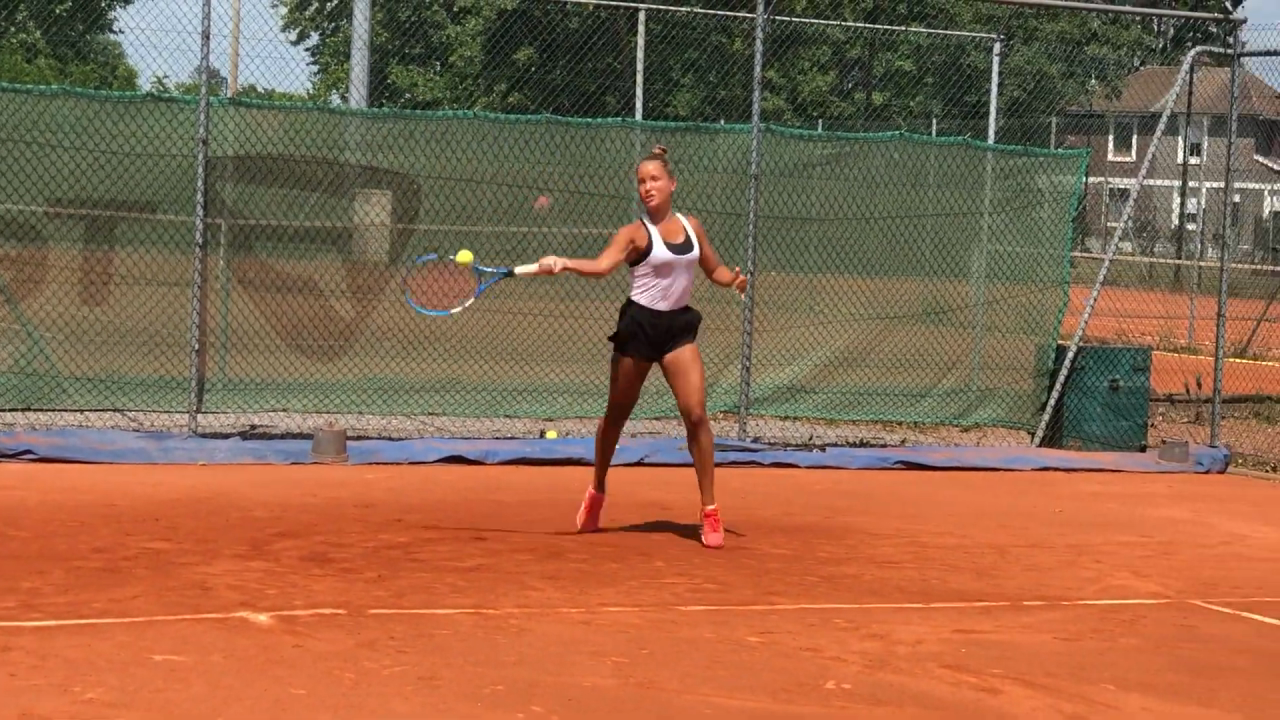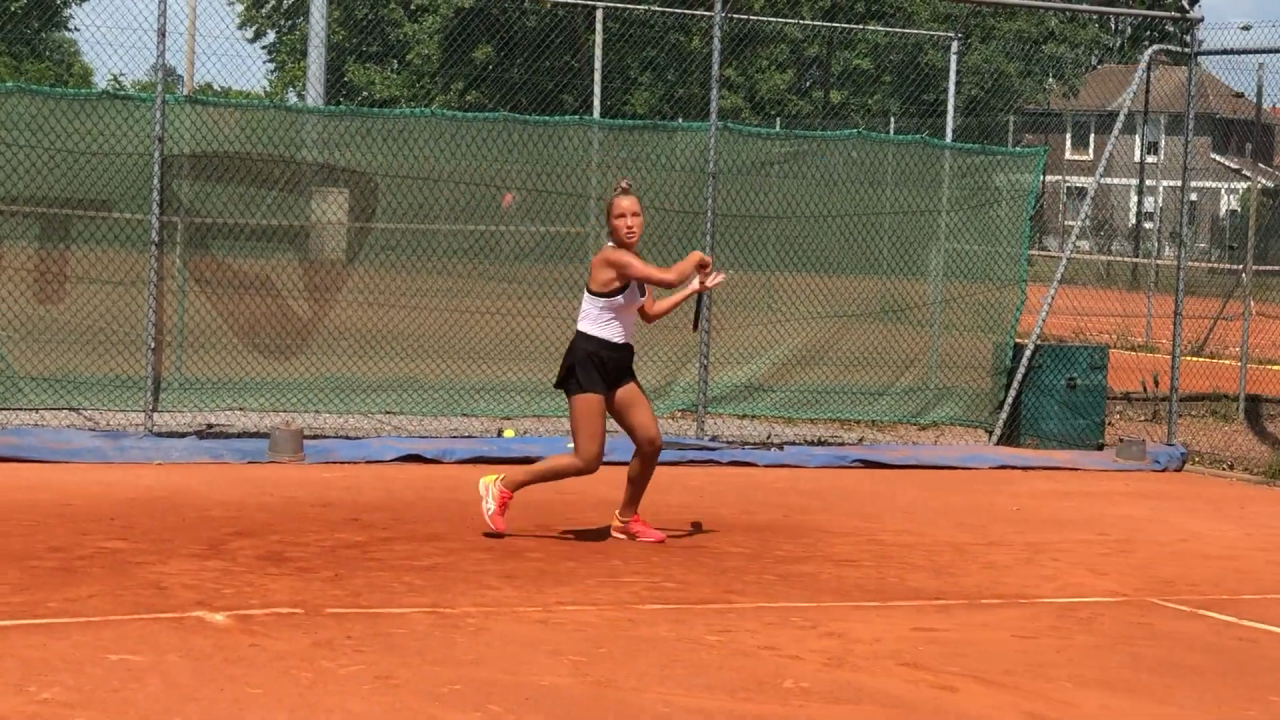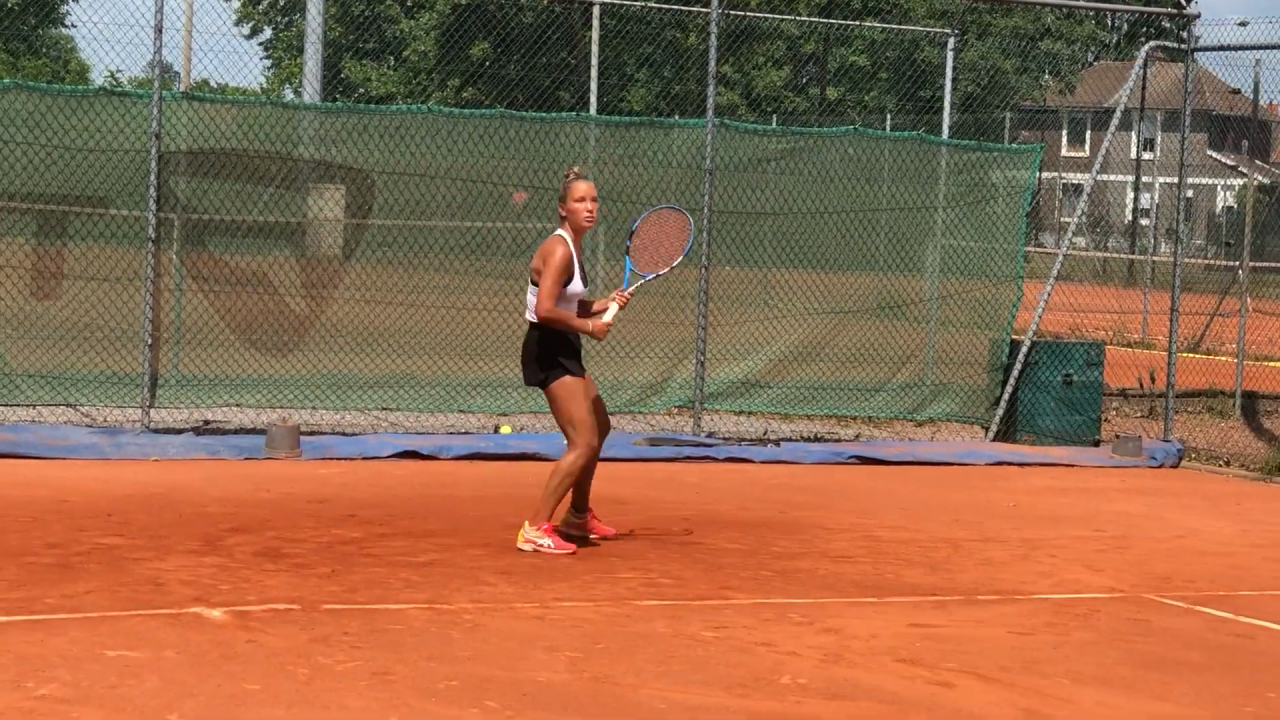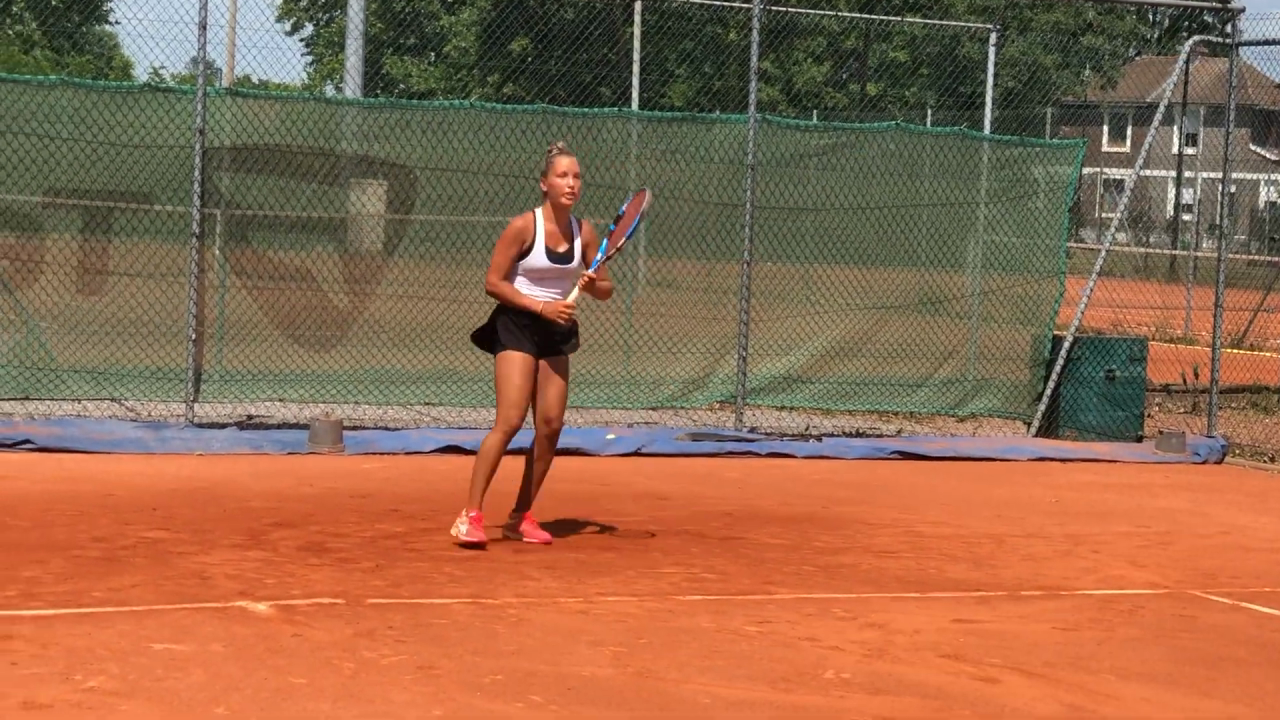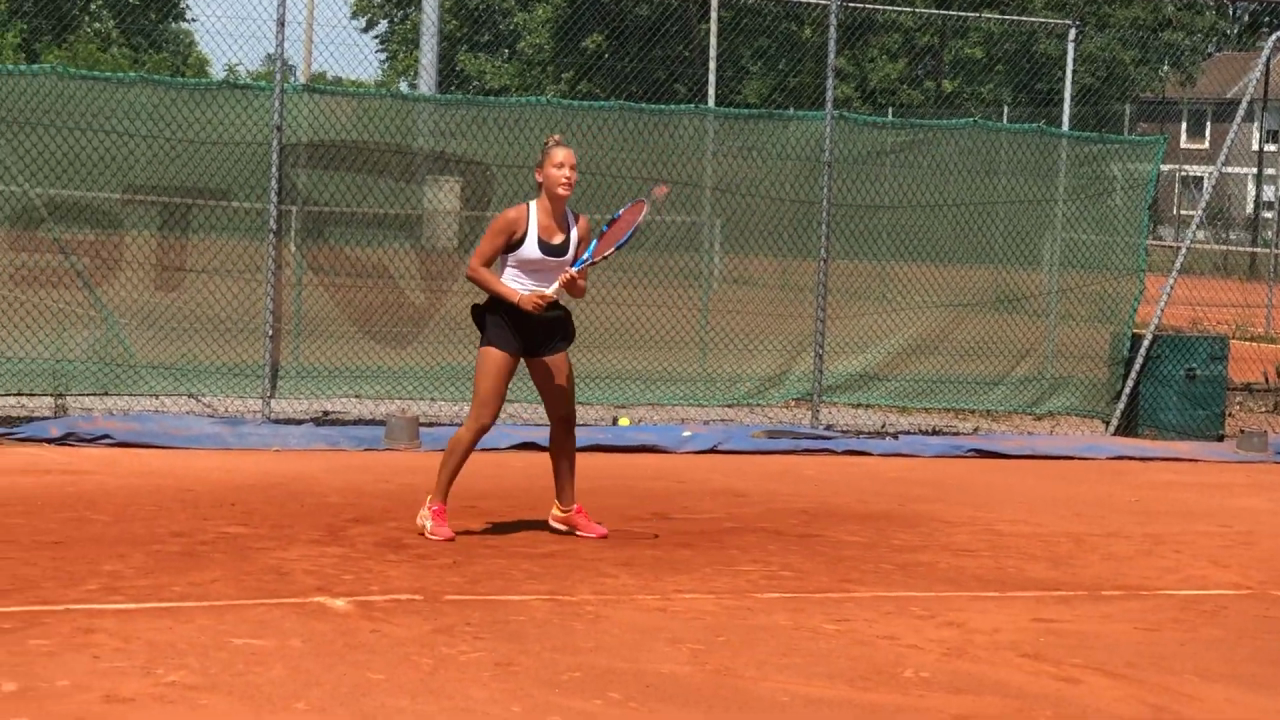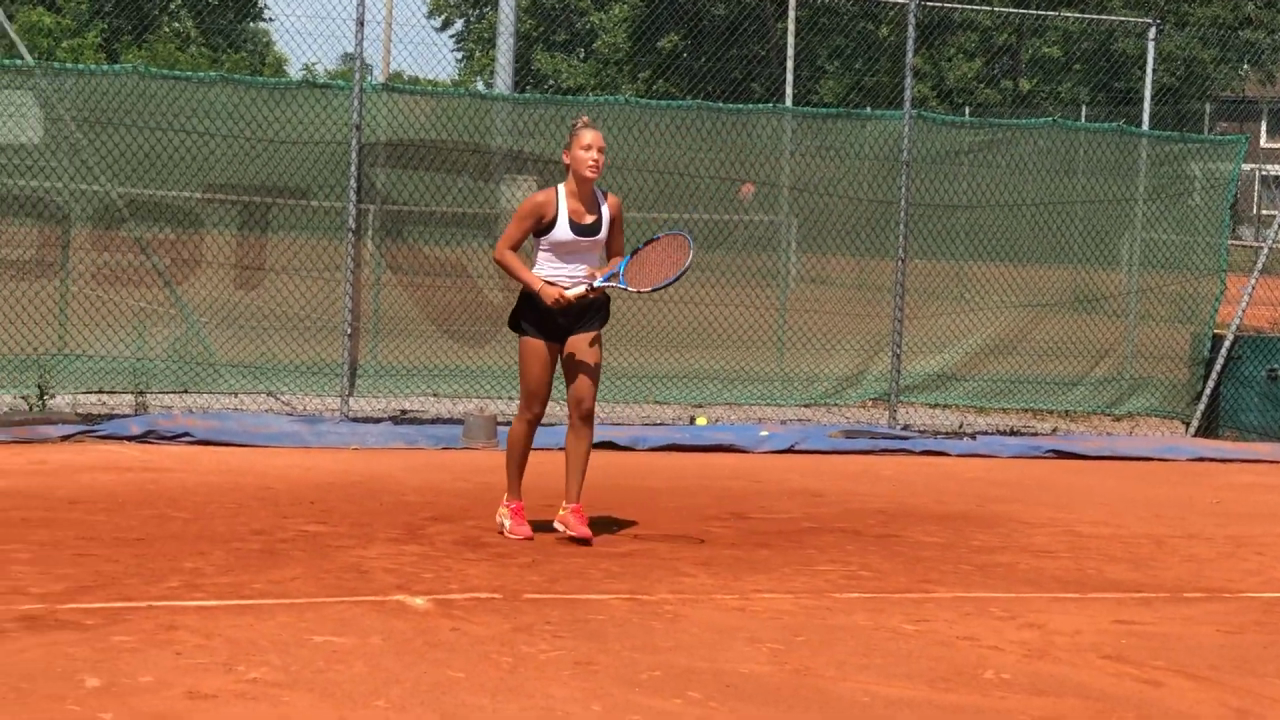
dt=0.3s
person 1, frame 1
left shoulder: (691, 225)
right shoulder: (633, 232)
left elbow: (713, 272)
right elbow: (601, 266)
left wrist: (734, 278)
right wrist: (564, 263)
left hip: (678, 325)
right hip: (639, 325)
left knee: (696, 415)
right knee: (616, 417)
left ankle: (710, 512)
right ankle: (597, 493)
person 1, frame 2
left shoulder: (631, 262)
right shoulder: (614, 258)
left elbow: (650, 313)
right elbow: (669, 277)
left wrist: (695, 287)
right wrist: (694, 260)
left hip: (615, 361)
right hip: (590, 361)
left knee: (650, 441)
right knee: (586, 459)
left ankle: (627, 518)
right ankle: (502, 487)
person 1, frame 3
left shoulder: (574, 248)
right shoulder: (558, 249)
right elbow: (545, 310)
left wrist: (607, 303)
right wrist: (589, 327)
left hip: (563, 349)
right hip: (549, 350)
left knee: (599, 428)
right knee: (584, 444)
left ankle: (578, 515)
right ankle: (537, 528)
person 1, frame 4
left shoulder: (585, 231)
right shoulder: (523, 226)
left elbow: (605, 292)
right elbow: (492, 282)
left wrist: (593, 284)
right wrist: (540, 306)
left hip: (555, 331)
right hip: (517, 325)
left knee: (550, 426)
right knee: (509, 422)
left ankle: (520, 516)
right ankle: (471, 514)
person 1, frame 5
left shoulder: (579, 226)
right shoulder: (515, 217)
left elbow: (579, 290)
right elbow: (474, 267)
left wrist: (573, 283)
right wrist: (516, 296)
left hip: (548, 324)
right hip: (505, 320)
left knee: (565, 420)
right knee: (482, 418)
left ankle: (567, 509)
right ankle: (435, 505)
person 1, frame 6
left shoulder: (611, 205)
right shoulder: (544, 200)
left elbow: (616, 255)
right elbow: (502, 250)
left wrist: (607, 273)
right wrist: (539, 285)
left hip: (583, 307)
right hip: (542, 307)
left knee: (583, 410)
right knee: (532, 410)
left ankle: (572, 509)
right ankle: (512, 503)
